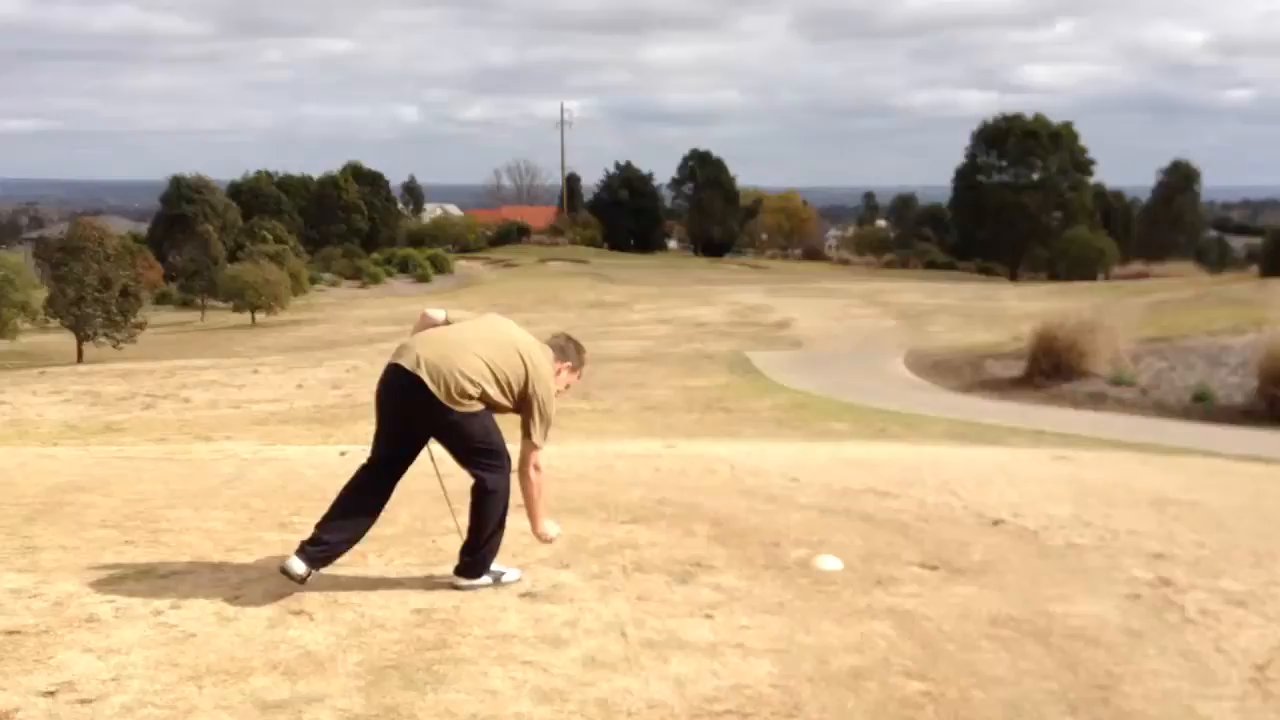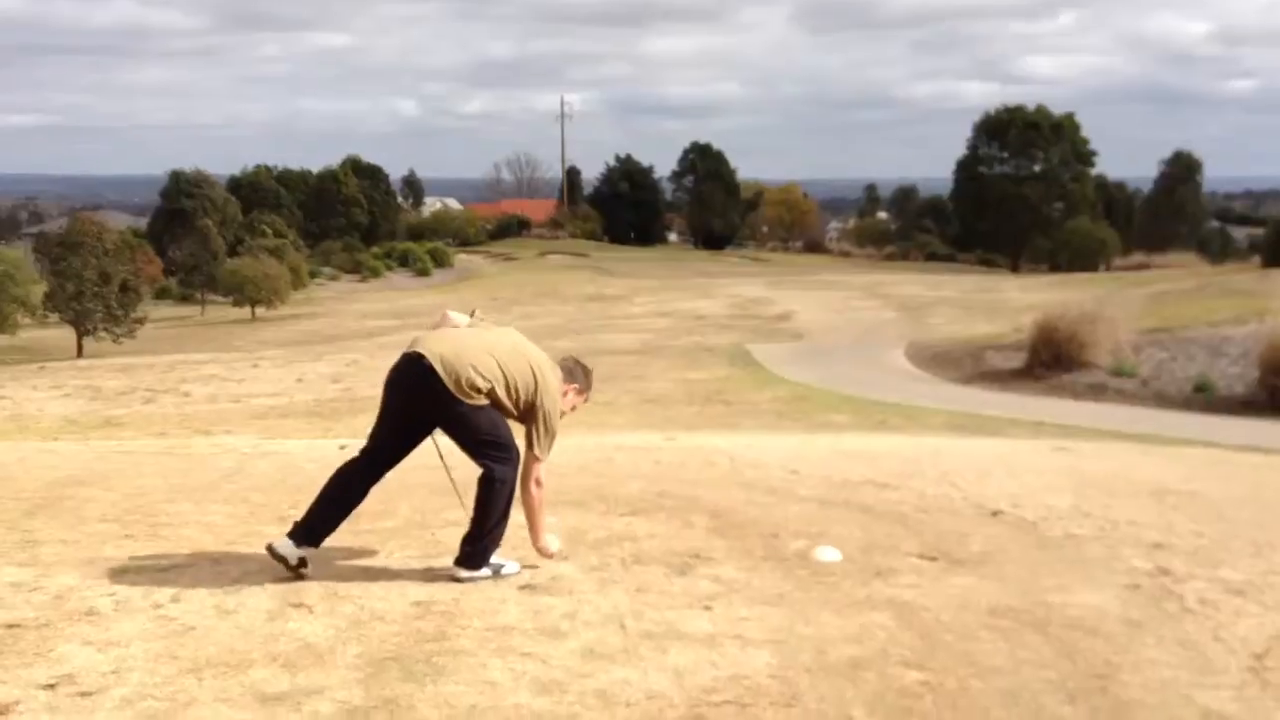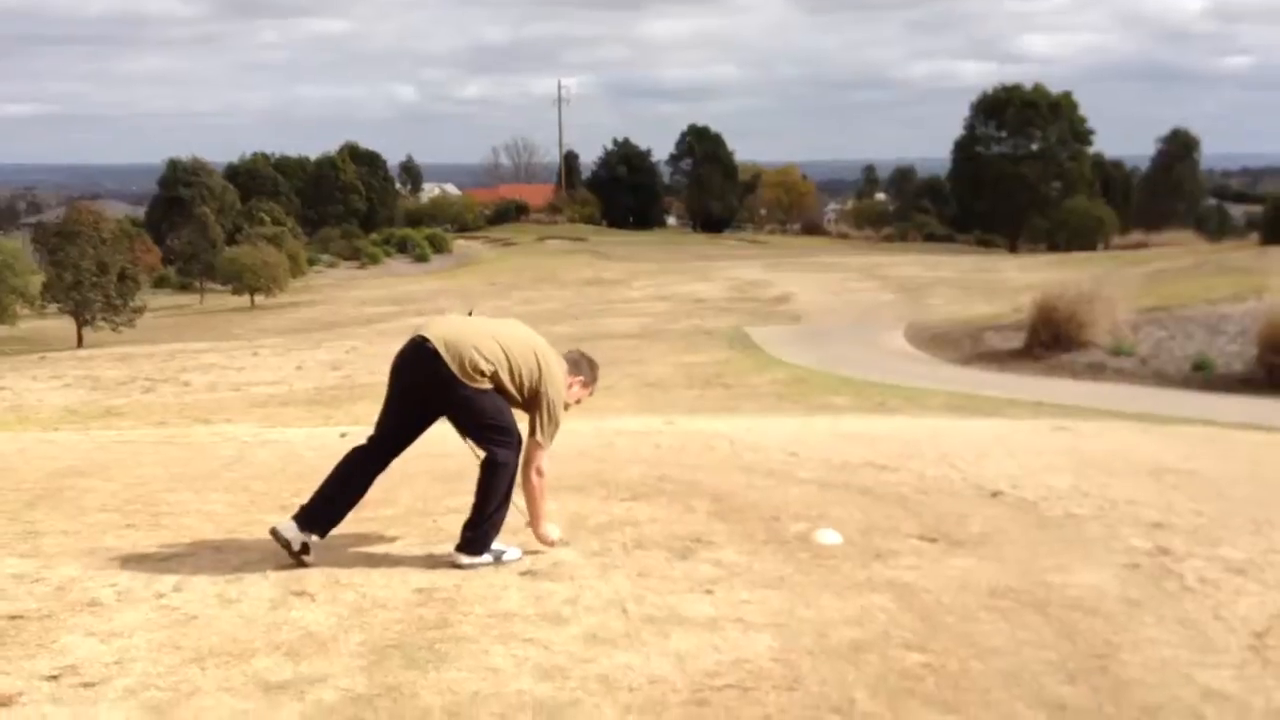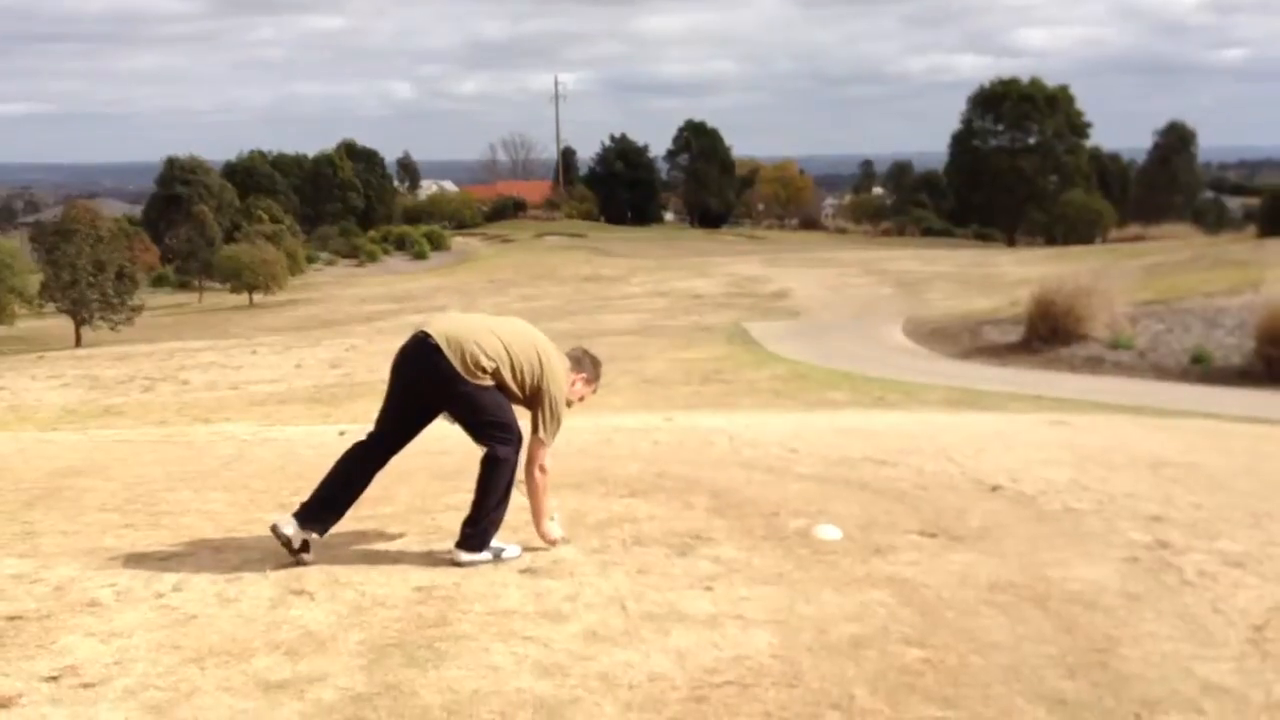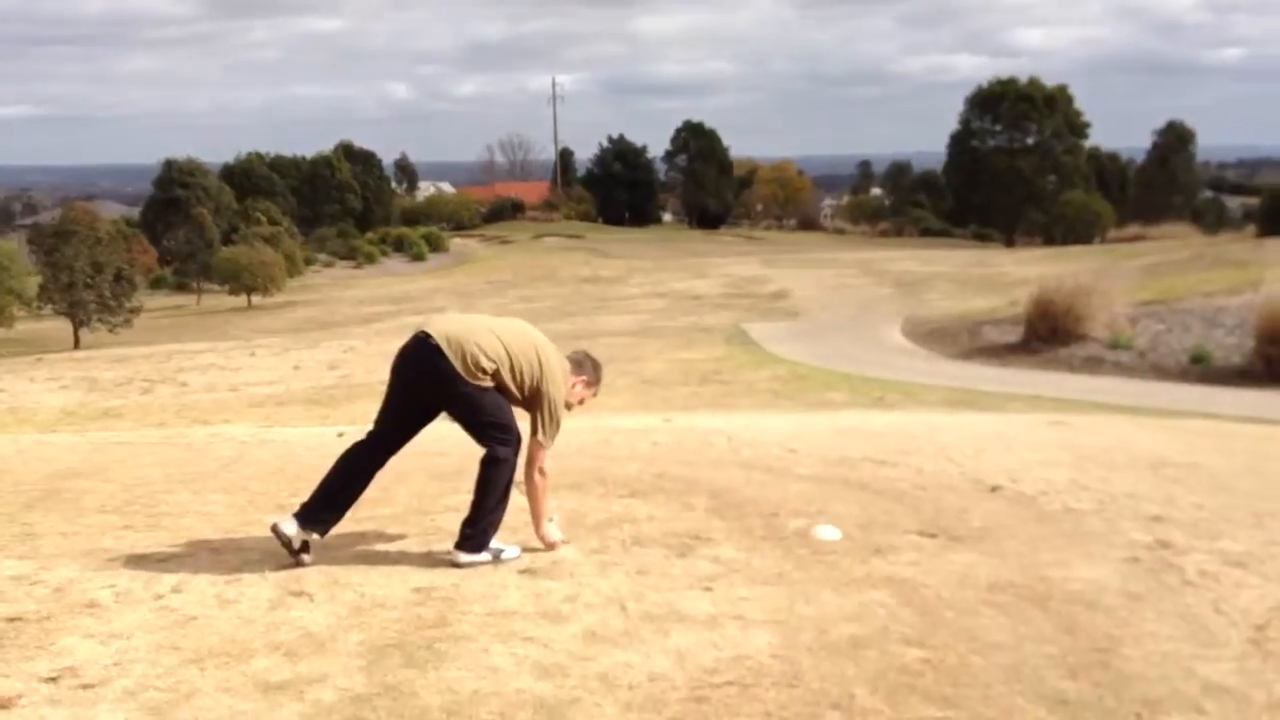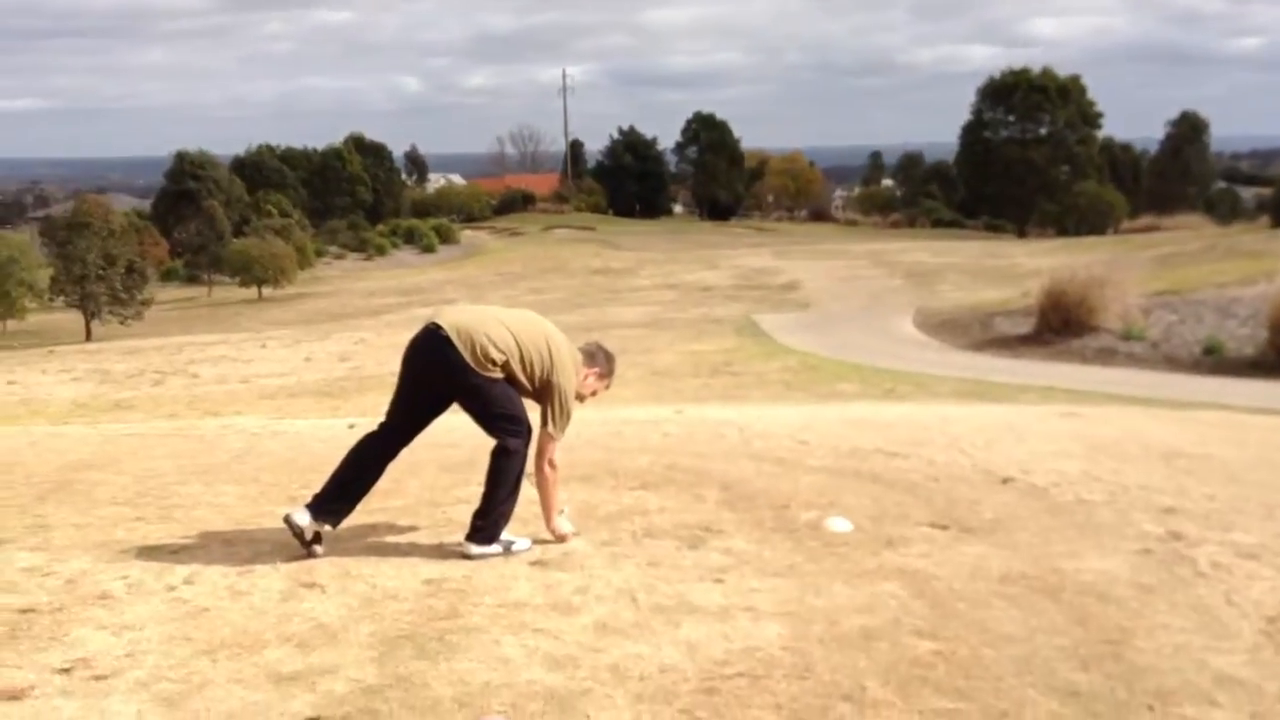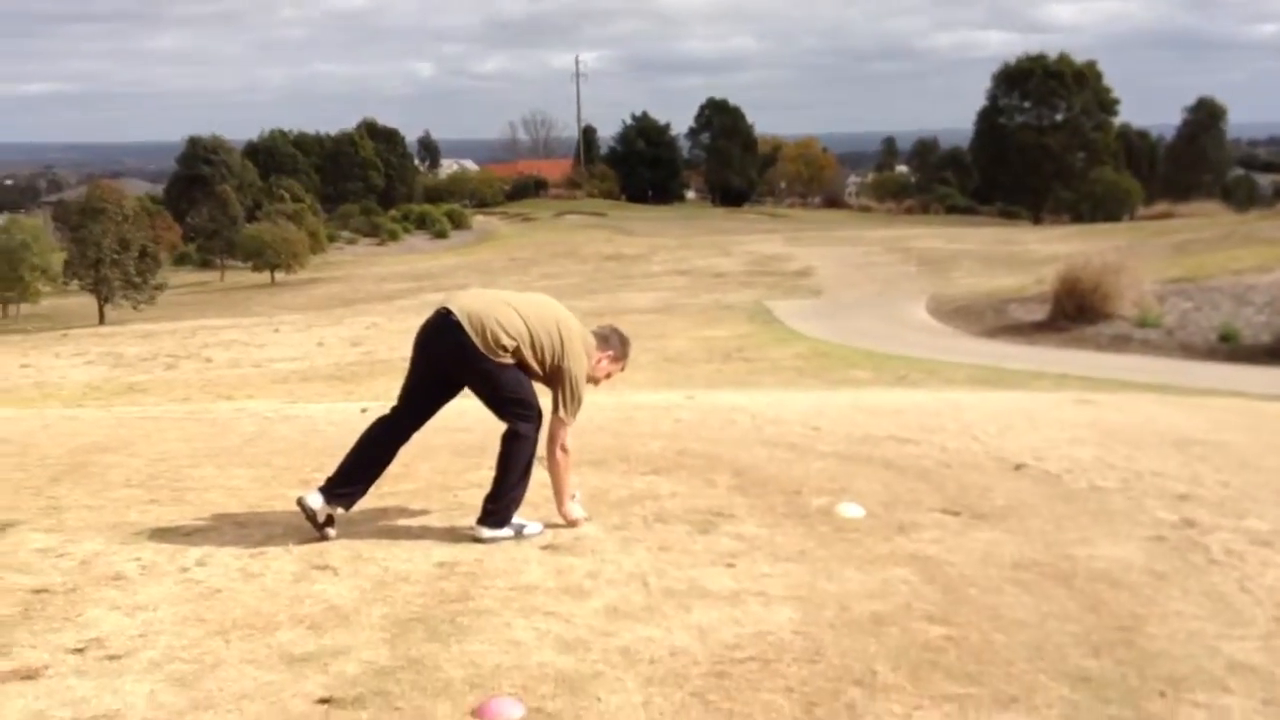
dt=0.2s
person 1, frame 1
left shoulder: (495, 322)
right shoulder: (541, 377)
left elbow: (430, 316)
right elbow: (531, 465)
right wrist: (539, 522)
left hip: (400, 371)
right hip: (448, 388)
left knee: (380, 471)
right knee: (494, 470)
left ankle: (307, 558)
right ankle: (474, 570)
person 1, frame 2
left shoulder: (510, 337)
right shoulder: (548, 393)
left elbow: (449, 318)
right elbow: (532, 479)
right wrist: (540, 537)
left hip: (411, 364)
right hip: (454, 382)
left knee: (374, 459)
right knee: (502, 462)
left ankle: (297, 543)
right ankle: (474, 562)
person 1, frame 3
left shoulder: (525, 340)
right shoulder: (553, 382)
left elbow: (452, 316)
right elbow: (534, 468)
right wrist: (541, 526)
left hip: (418, 349)
right hip: (459, 366)
left knee: (380, 446)
right knee: (505, 448)
left ankle: (302, 528)
right ankle: (476, 548)
person 1, frame 4
left shoulder: (537, 349)
right shoulder: (555, 380)
left elbow: (457, 319)
right elbow: (537, 465)
right wrist: (544, 524)
left hip: (420, 346)
right hip: (459, 363)
left knee: (380, 442)
right knee: (505, 444)
left ankle: (301, 525)
right ankle: (475, 545)
person 1, frame 5
left shoulder: (538, 351)
right shoulder: (555, 383)
right elbow: (536, 467)
right wrist: (543, 526)
left hip: (421, 346)
right hip: (458, 363)
left knee: (380, 442)
right knee: (504, 444)
left ankle: (302, 525)
right ankle: (474, 545)
person 1, frame 6
left shoulder: (552, 345)
right shoulder: (565, 374)
right elbow: (546, 459)
right wrist: (554, 519)
left hip: (432, 337)
right hip: (468, 354)
left knee: (392, 433)
right knee: (515, 436)
left ankle: (314, 516)
right ankle: (485, 537)
person 1, frame 7
left shoulder: (567, 330)
right shoulder: (577, 358)
right elbow: (558, 444)
right wrist: (565, 503)
left hip: (444, 321)
right hip: (479, 338)
left knee: (403, 417)
right knee: (526, 421)
left ankle: (327, 499)
right ankle: (496, 521)
